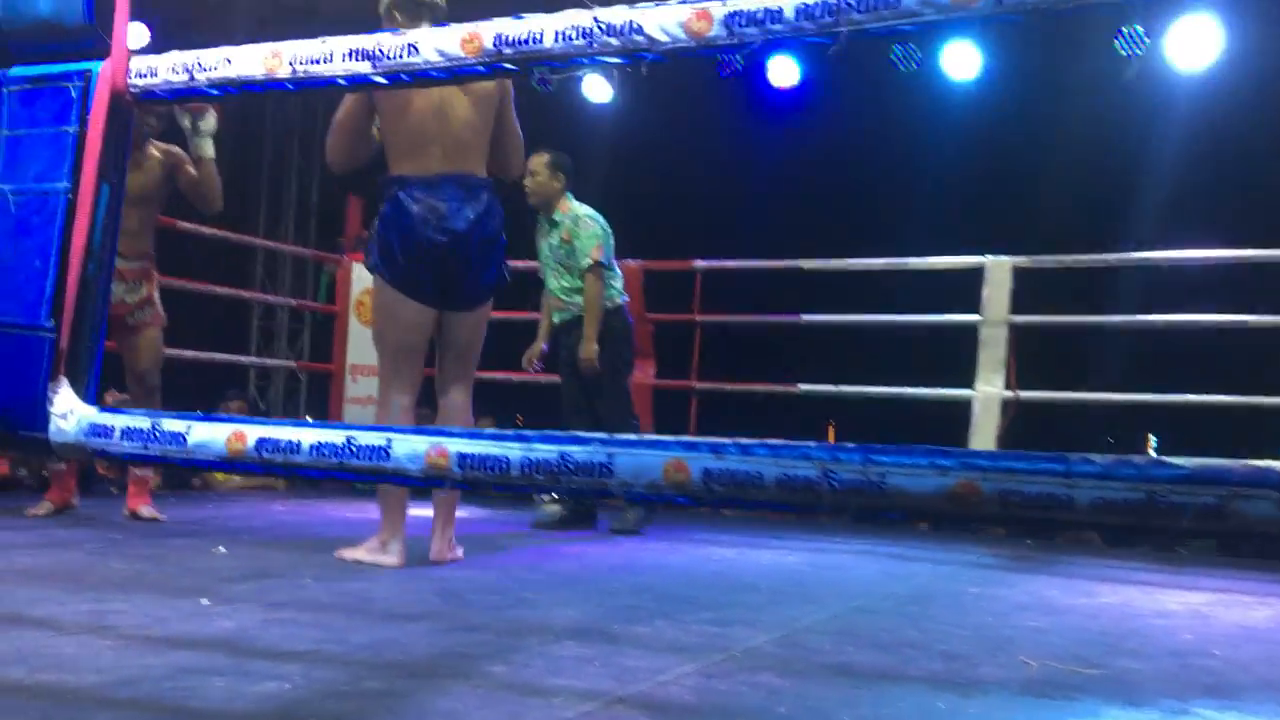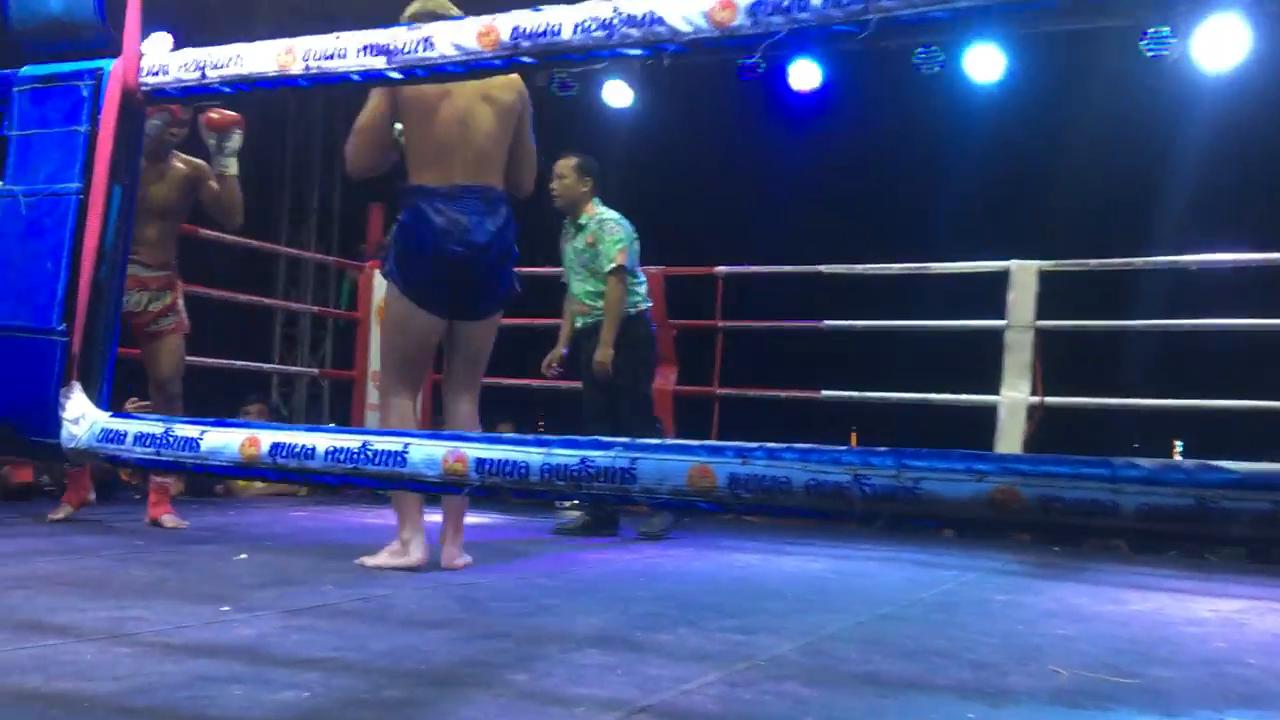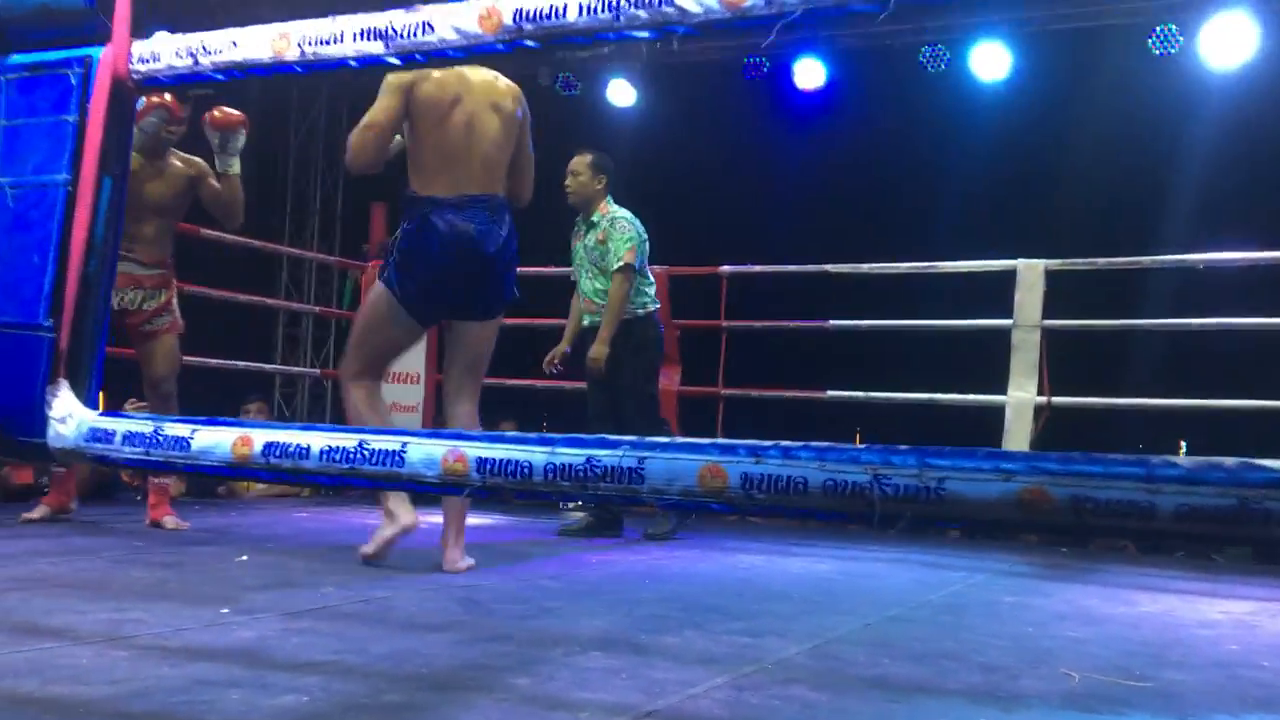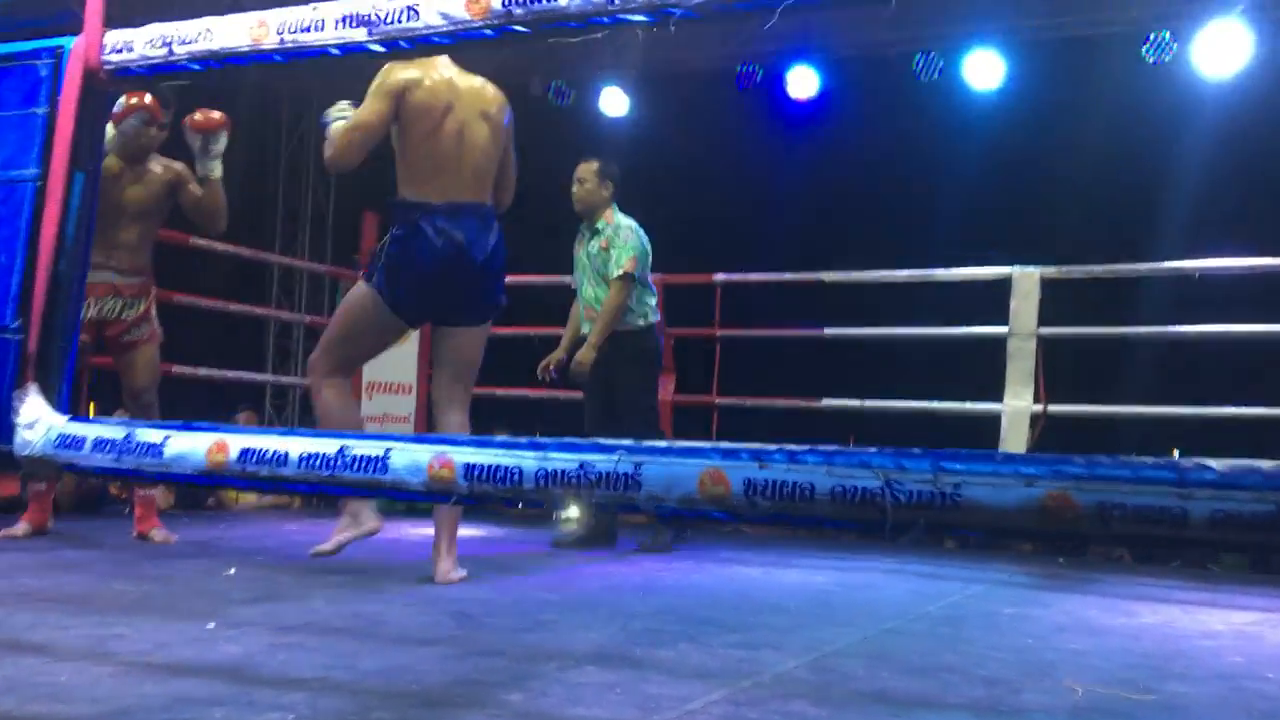
dt=0.1s
person 1, frame 1
right shoulder: (490, 71)
left elbow: (339, 155)
right elbow: (512, 167)
left hip: (410, 219)
right hip: (477, 221)
left knee: (399, 386)
right knee: (456, 385)
left ankle: (390, 537)
right ankle: (443, 533)
person 1, frame 2
right shoulder: (511, 83)
left elbow: (359, 163)
right elbow: (523, 182)
left hip: (427, 230)
right hip: (491, 233)
left knee: (398, 389)
right knee: (463, 392)
left ankle: (410, 538)
right ankle: (453, 540)
person 1, frame 3
left shoulder: (410, 76)
right shoulder: (510, 91)
left elbow: (359, 159)
right elbow: (523, 191)
left wrist: (394, 135)
left hip: (429, 237)
right hip: (493, 240)
left knee: (357, 373)
right knee: (463, 398)
left ankle: (397, 504)
right ankle: (456, 544)
person 1, frame 4
left shoulder: (399, 77)
right shoulder: (495, 99)
left elbow: (340, 156)
left wrist: (339, 119)
left hip: (418, 243)
right hip: (481, 246)
left knee: (326, 368)
right knee: (453, 405)
left ankle: (359, 506)
right ankle: (447, 555)
person 2, frame 1
left shoulder: (170, 158)
left elbow: (212, 204)
left wrist: (204, 142)
left hip: (137, 284)
left knee: (147, 382)
left ankle: (139, 493)
right ankle: (62, 488)
person 2, frame 2
left shoulder: (192, 170)
left elbow: (231, 219)
left wrist: (226, 159)
right wrist: (138, 134)
left hip: (160, 292)
left knee: (168, 390)
left ankle: (161, 501)
right ankle: (77, 487)
person 2, frame 3
left shoulder: (191, 168)
left elbow: (233, 218)
left wrist: (229, 159)
right wrist: (134, 132)
left hip: (155, 291)
left knee: (163, 391)
left ankle: (160, 503)
right ankle: (59, 494)
person 2, frame 4
left shoulder: (172, 173)
left elbow: (215, 223)
left wrist: (210, 162)
right wrist: (111, 133)
left hip: (134, 298)
right hip: (79, 289)
left knee: (144, 401)
left ankle: (147, 516)
right ankle: (38, 511)
person 3, frame 1
left shoulder: (584, 220)
right shoulder: (543, 227)
left elbow: (595, 280)
left wrist: (592, 340)
right wrist: (543, 339)
left hip: (605, 325)
right hip: (570, 329)
left knee: (616, 413)
right knee: (577, 418)
left ankle: (637, 501)
right ankle: (579, 504)
person 3, frame 2
left shoulder: (609, 224)
right shoulder: (568, 232)
left elbow: (617, 284)
left wrist: (607, 344)
right wrist: (563, 344)
left hip: (627, 331)
right hip: (591, 334)
left knee: (638, 419)
right knee: (598, 424)
left ankle: (664, 505)
right ankle: (600, 510)
person 3, frame 3
left shoulder: (621, 223)
right shoulder: (580, 230)
left elbow: (622, 285)
left wrist: (603, 342)
right wrist: (567, 342)
left hip: (633, 332)
right hip: (600, 337)
left knee: (644, 420)
right knee: (603, 424)
left ankle: (672, 507)
right ankle: (605, 511)
person 3, frame 4
left shoulder: (625, 231)
right shoulder: (583, 237)
left elbow: (620, 292)
left wrist: (590, 346)
right wrist: (563, 348)
left hip: (631, 341)
right hip: (598, 345)
left knee: (642, 431)
right knee: (599, 434)
left ankle: (667, 520)
right ankle: (599, 523)
